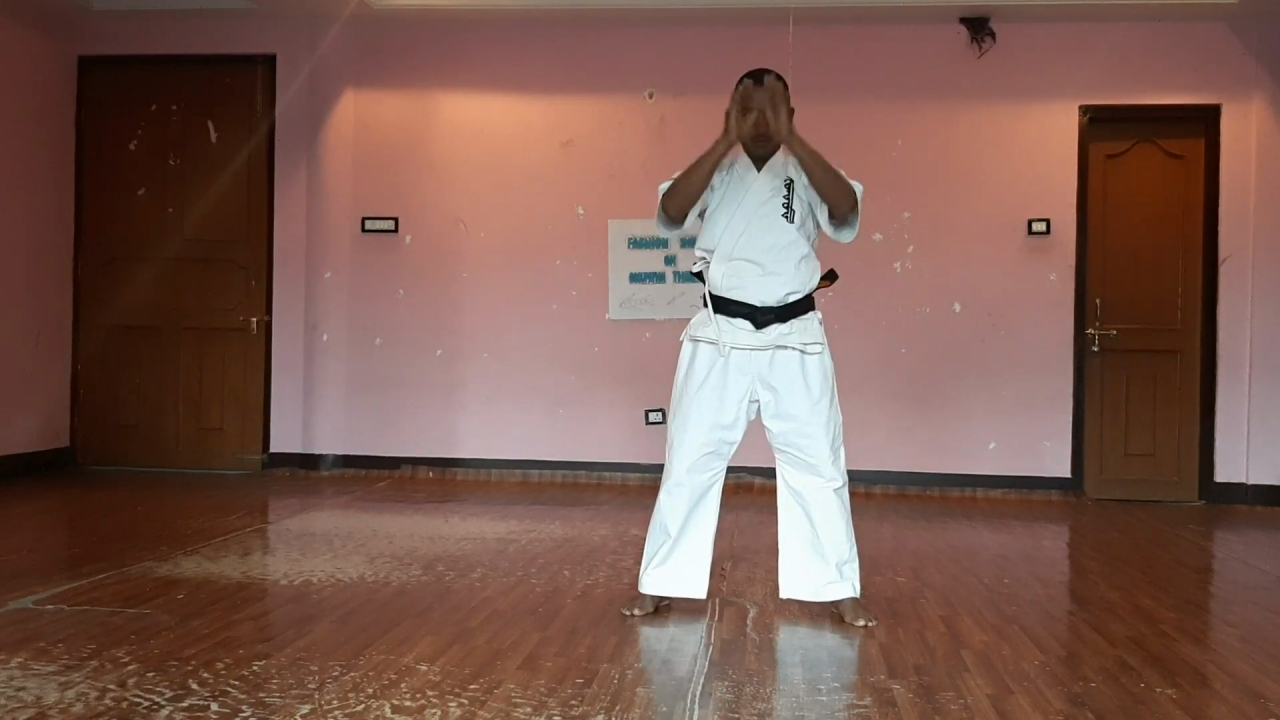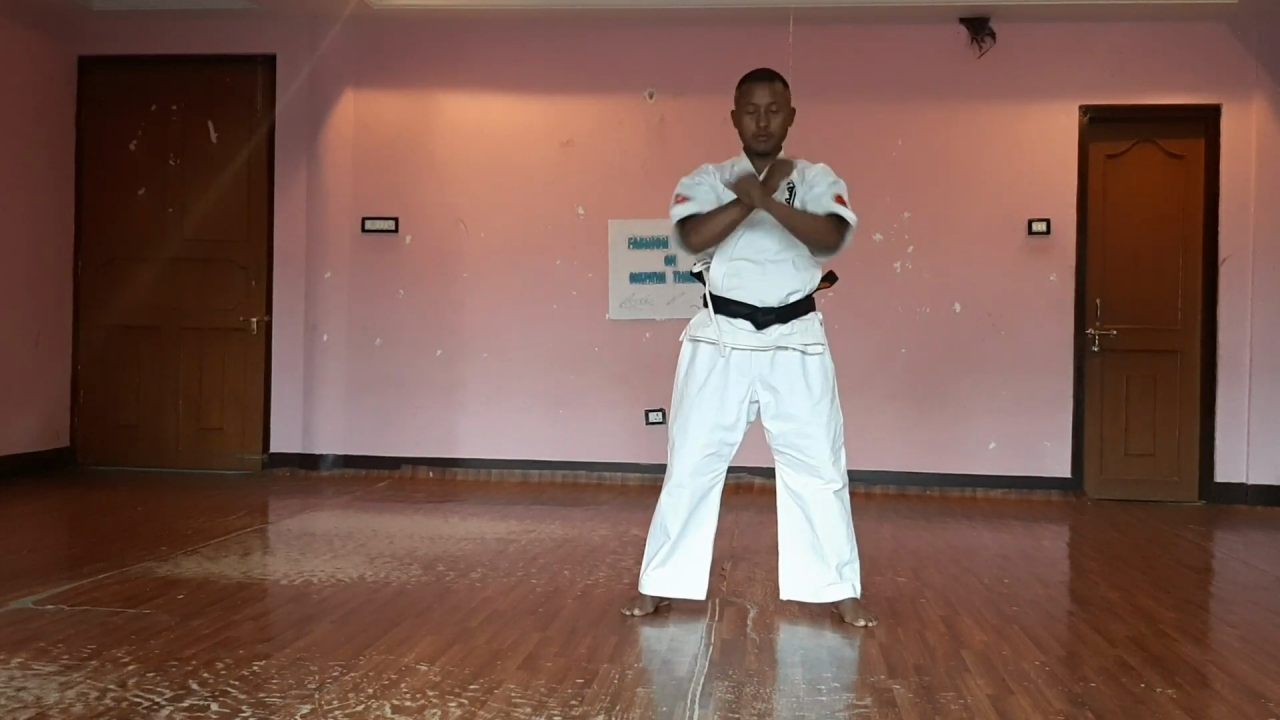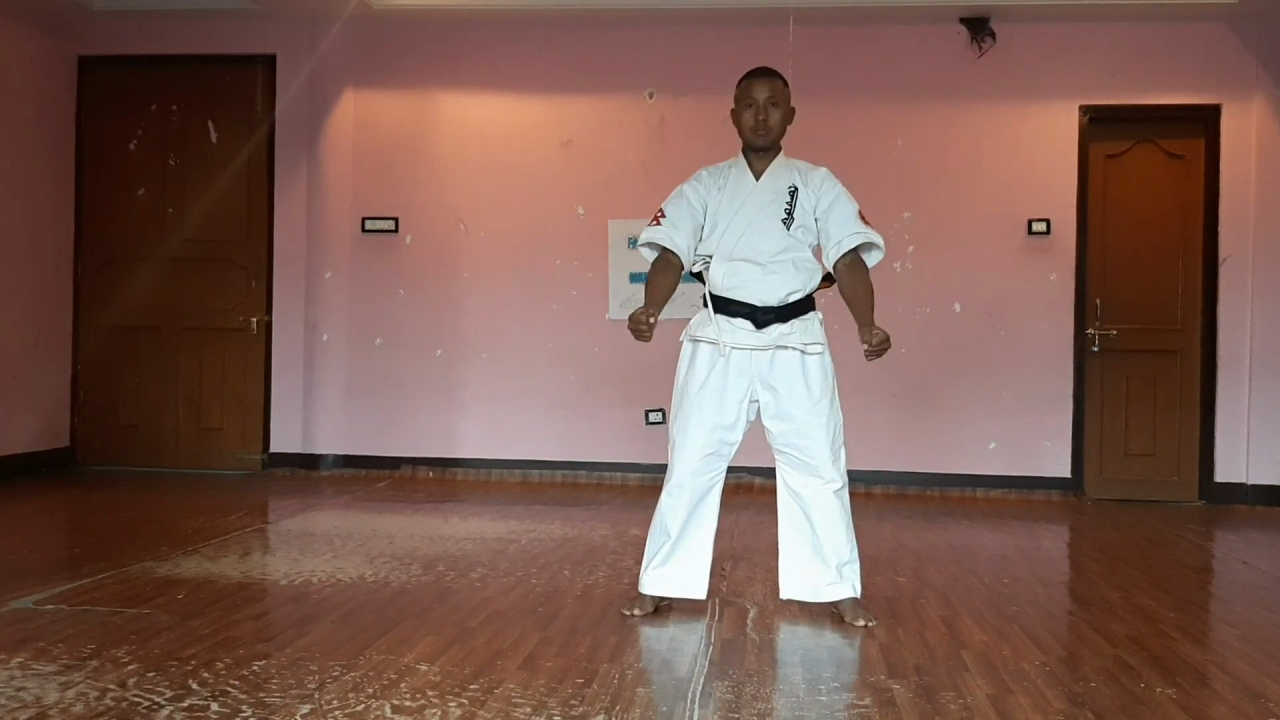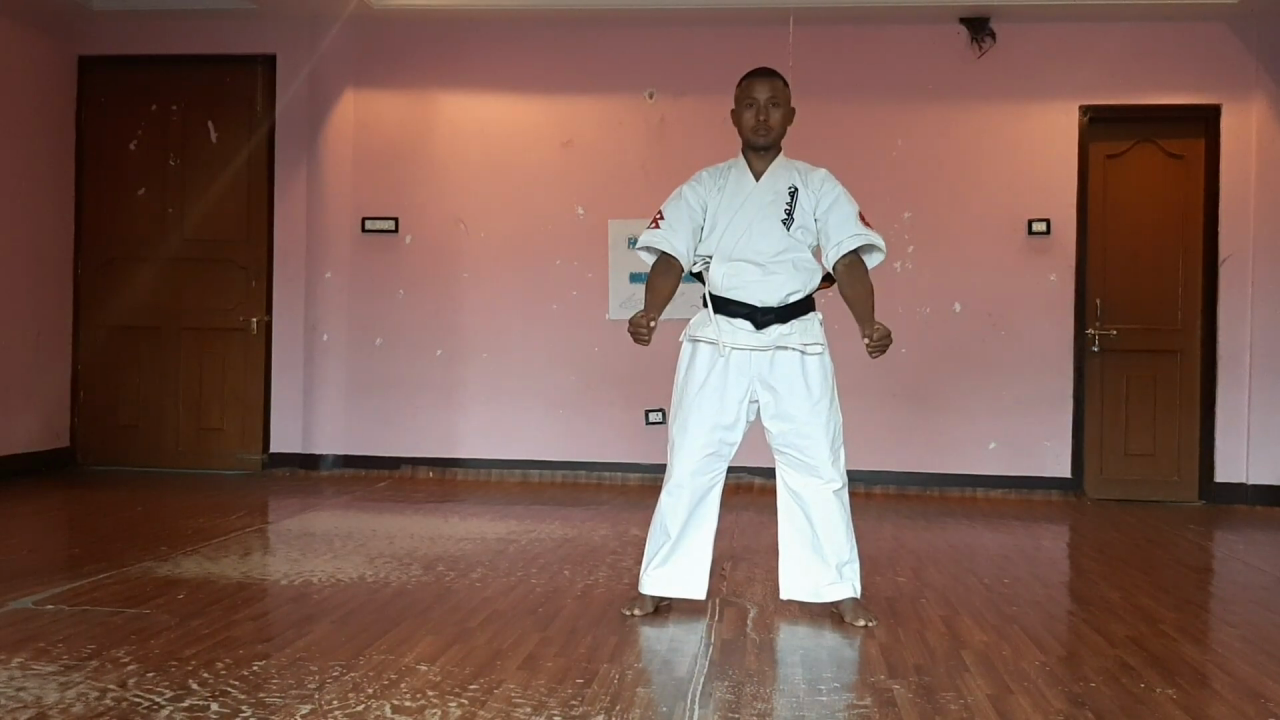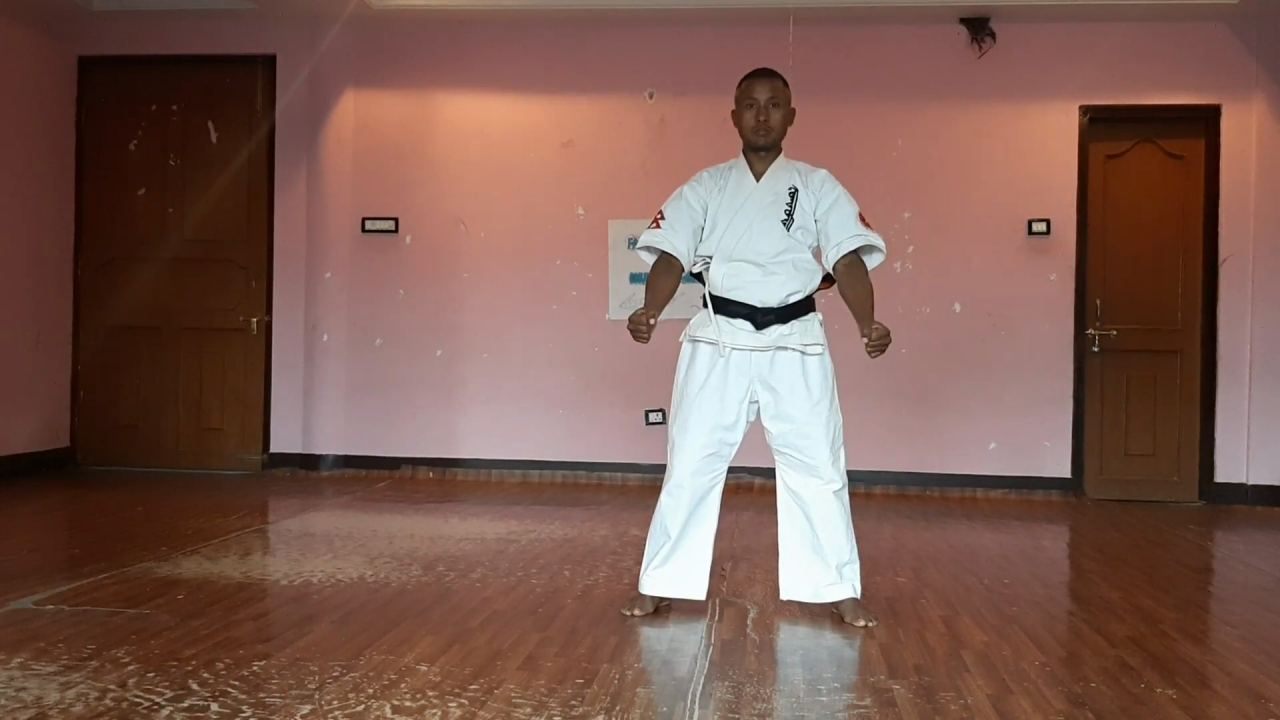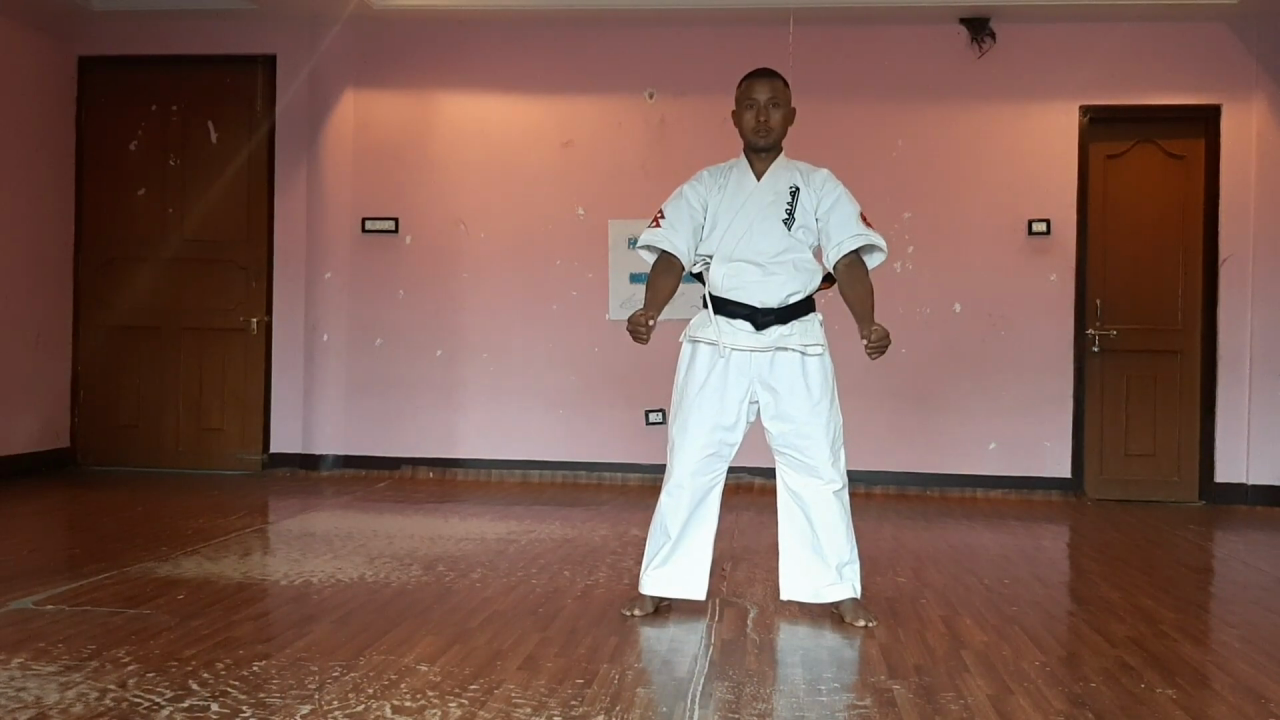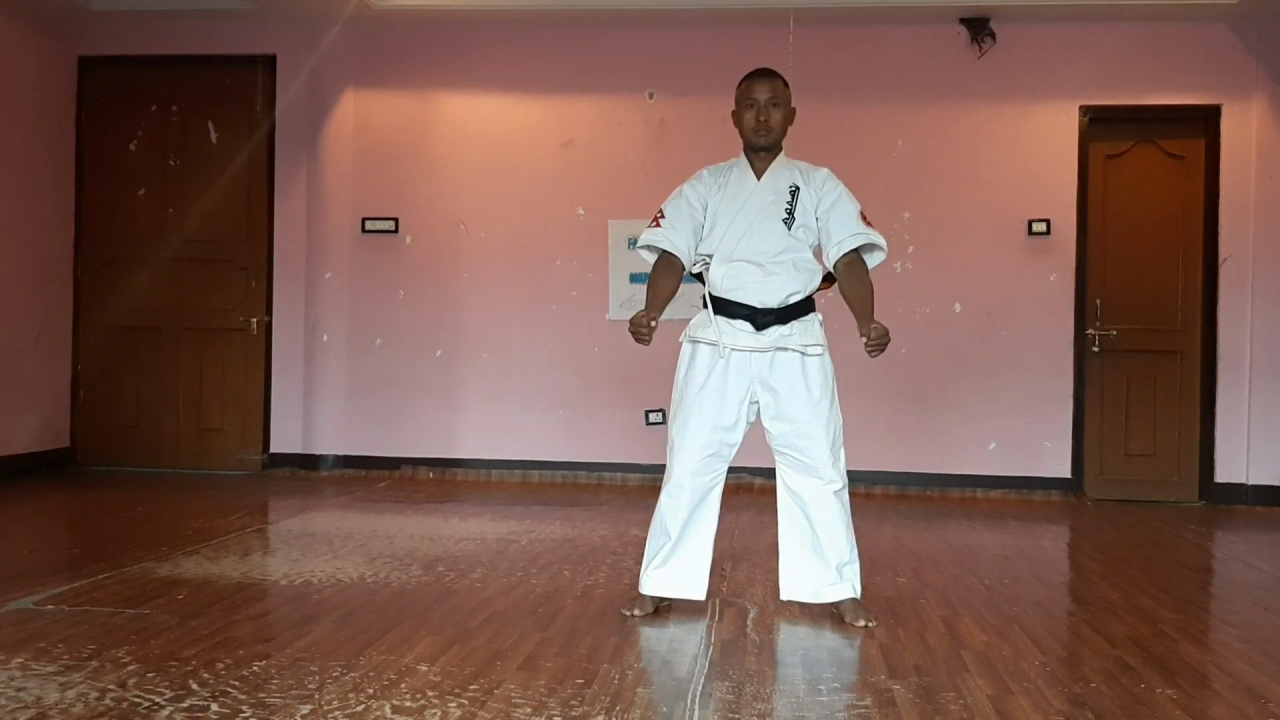
dt=0.4s
person 1, frame 1
left shoulder: (807, 175)
right shoulder: (713, 171)
left elbow: (848, 213)
right elbow: (670, 212)
left wrist: (791, 140)
right wrist: (728, 143)
left hip: (794, 339)
right hip: (719, 337)
left knee: (817, 464)
right knee: (690, 462)
left ankle: (840, 590)
right ankle: (658, 583)
person 1, frame 2
left shoulder: (816, 178)
right shoulder: (708, 178)
left elbow: (833, 235)
right elbow: (694, 239)
left wrist: (769, 201)
right wrist: (754, 193)
left hip: (795, 340)
right hip: (719, 338)
left knee: (819, 466)
right knee: (692, 464)
left ankle: (839, 590)
right ankle: (660, 584)
person 1, frame 3
left shoulder: (818, 185)
right shoulder: (704, 186)
left elbow: (848, 256)
right elbow: (671, 253)
left wrist: (866, 324)
right wrist: (650, 309)
left hip: (795, 341)
right hip: (719, 339)
left knee: (818, 466)
right knee: (692, 463)
left ankle: (841, 590)
right ankle: (658, 584)
person 1, frame 4
left shoulder: (817, 186)
right shoulder: (704, 187)
left elbow: (847, 259)
right elbow: (671, 256)
left wrist: (867, 322)
right wrist: (649, 314)
left hip: (795, 341)
right hip: (718, 340)
left knee: (817, 467)
right knee: (691, 464)
left ankle: (840, 590)
right ankle: (659, 584)
person 1, frame 5
left shoulder: (818, 186)
right shoulder: (704, 187)
left elbow: (846, 259)
right elbow: (671, 256)
left wrist: (866, 322)
right wrist: (649, 311)
left hip: (795, 342)
right hip: (718, 341)
left knee: (818, 468)
right knee: (691, 465)
left ankle: (841, 590)
right ankle: (659, 584)
person 1, frame 6
left shoulder: (819, 186)
right shoulder: (705, 187)
left elbow: (848, 259)
right elbow: (672, 255)
left wrist: (867, 324)
right wrist: (649, 312)
left hip: (795, 342)
right hip: (719, 340)
left knee: (818, 468)
right knee: (691, 465)
left ankle: (839, 590)
right ankle: (660, 584)
person 1, frame 7
left shoulder: (819, 185)
right shoulder: (705, 186)
left elbow: (849, 257)
right elbow: (672, 255)
left wrist: (866, 322)
right wrist: (651, 312)
left hip: (795, 340)
right hip: (718, 340)
left knee: (818, 469)
right knee: (691, 465)
left ankle: (840, 590)
right ankle: (660, 584)
